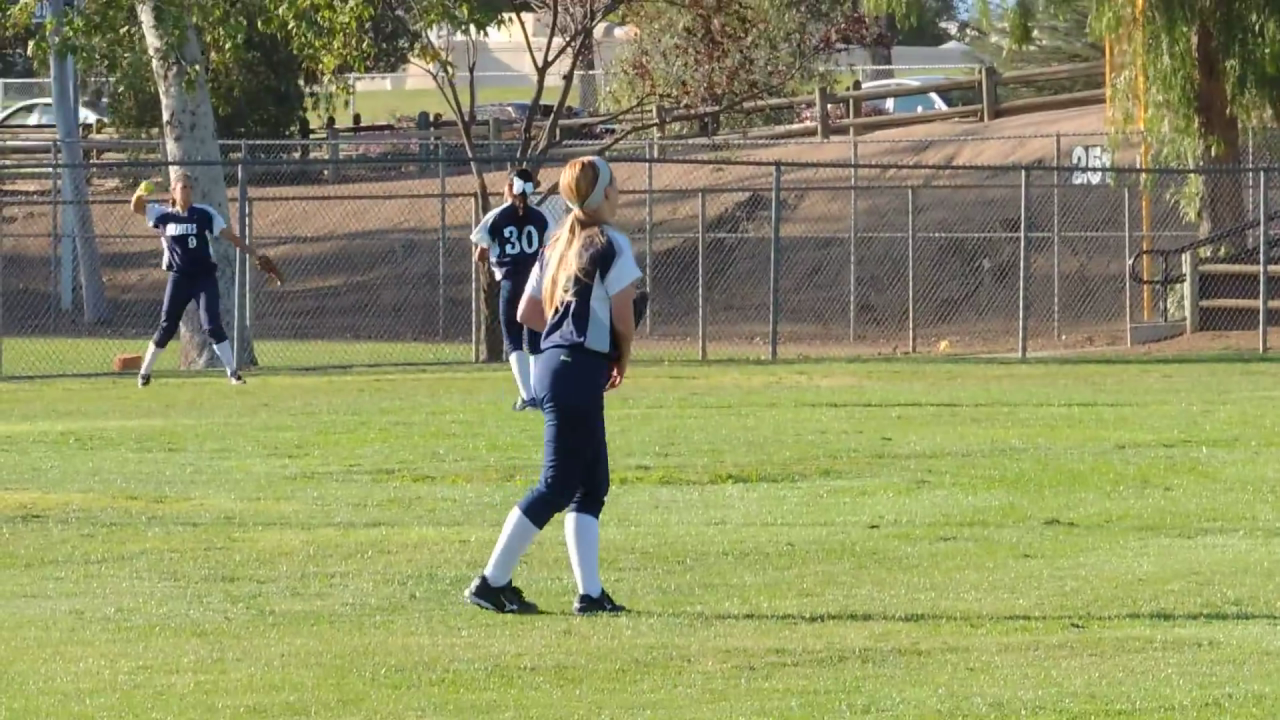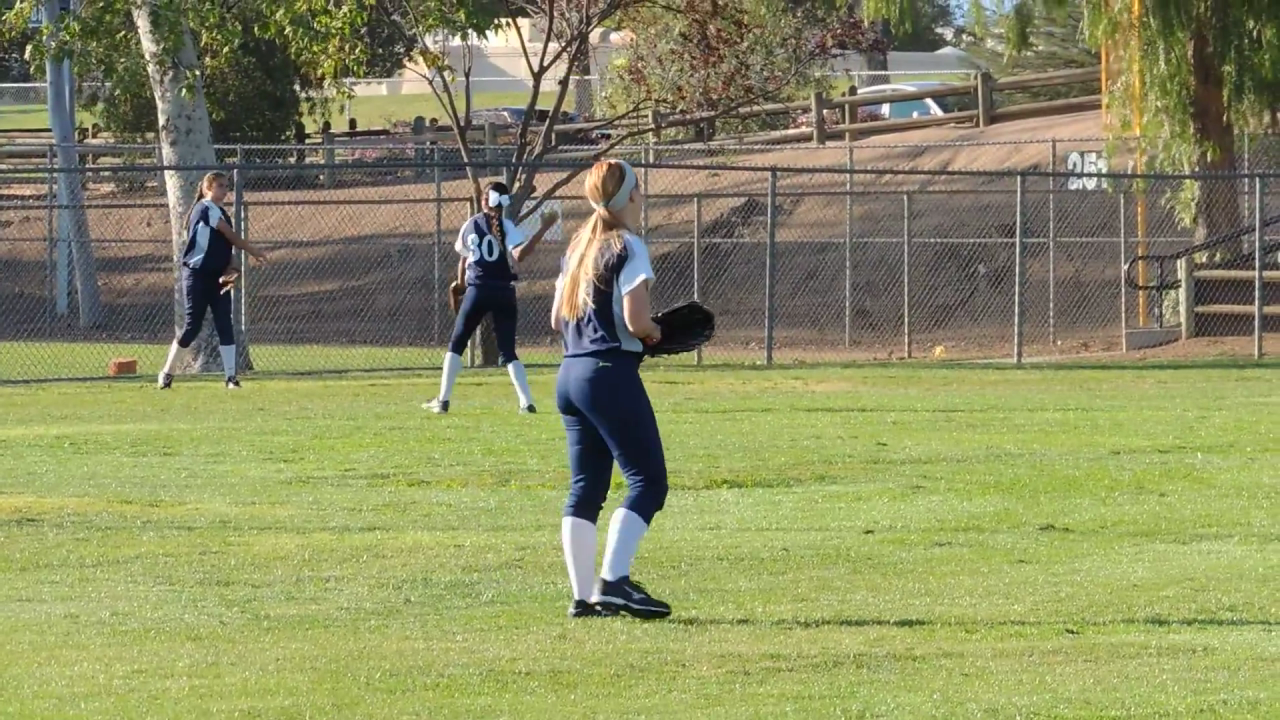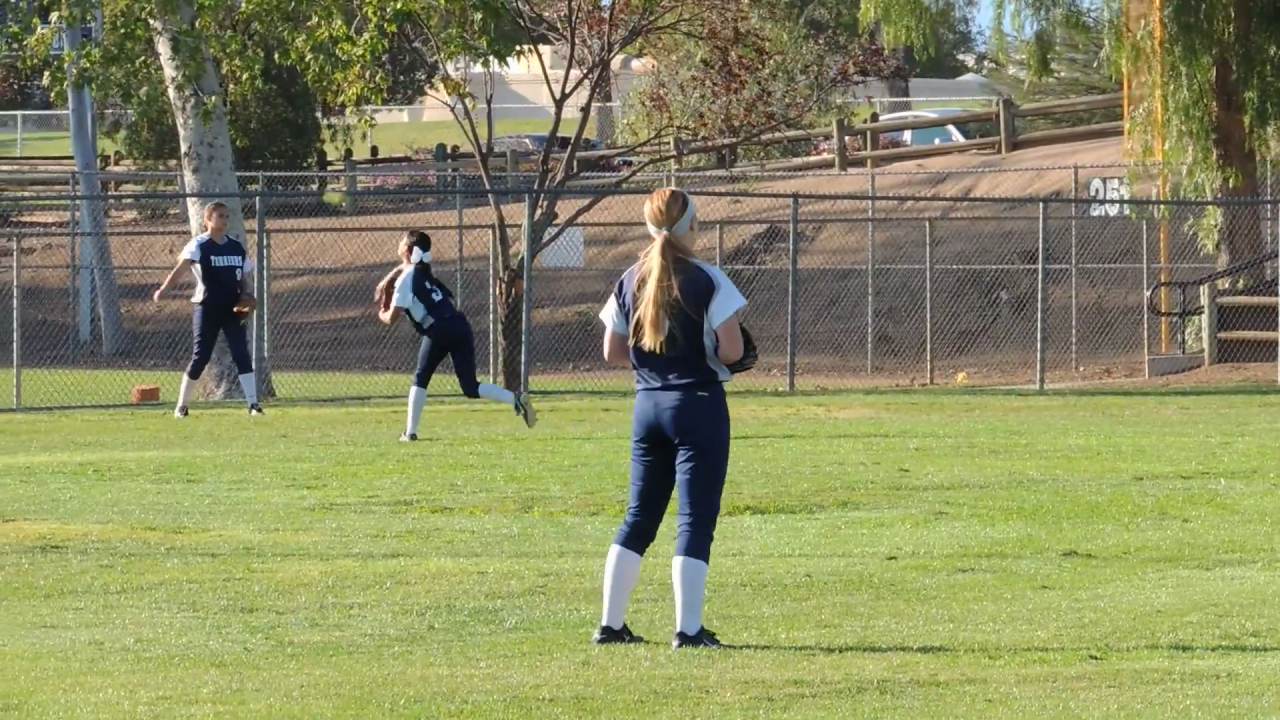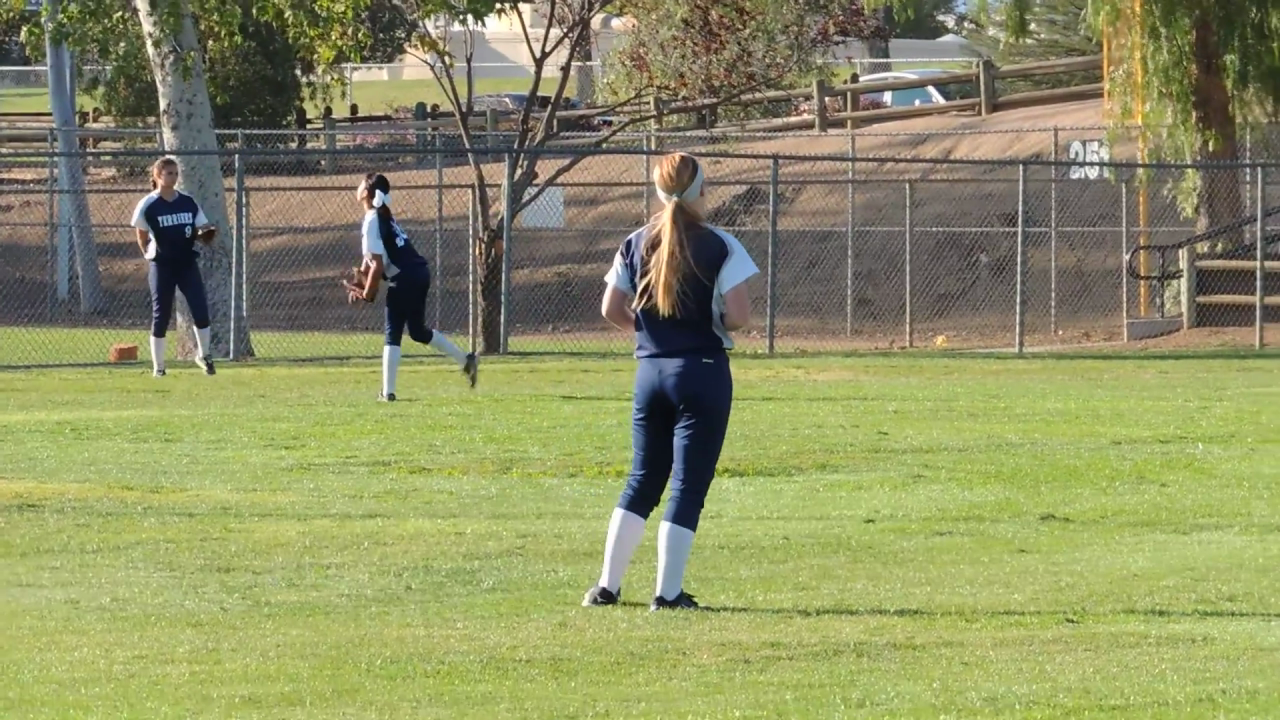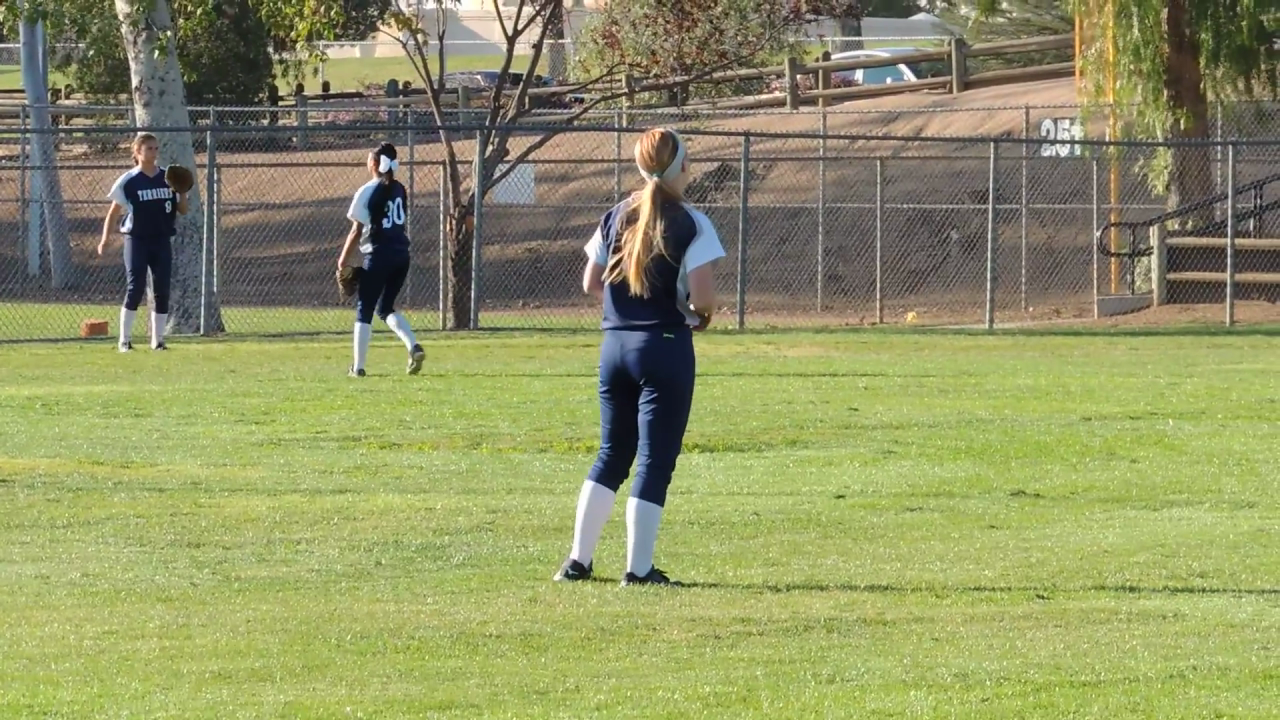
dt=0.5s
person 1, frame 1
left shoulder: (557, 243)
right shoulder: (612, 244)
left elbow: (526, 314)
right elbow: (623, 320)
right wrist: (622, 356)
left hip: (553, 366)
right hip: (579, 372)
left knee: (590, 484)
right knee: (559, 485)
left ankle: (590, 594)
right ankle: (492, 581)
person 1, frame 2
left shoulder: (580, 247)
right shoulder: (628, 247)
left elbow: (558, 315)
right elbow: (636, 321)
right wrist: (654, 333)
left hip: (570, 374)
right hip: (611, 376)
left knee: (585, 486)
right knee: (648, 482)
left ankle: (583, 597)
right ankle: (613, 580)
person 1, frame 3
left shoulder: (630, 280)
right shoulder: (707, 279)
left elbow: (613, 352)
right elbow: (732, 350)
right wrist: (705, 356)
left hip: (648, 406)
right hip: (698, 406)
left knee: (639, 516)
right knee: (696, 520)
left ankle: (611, 624)
right ankle: (688, 631)
person 1, frame 4
left shoulder: (636, 243)
right shoulder: (719, 244)
left elbow: (611, 309)
right elbow: (739, 315)
right wrist: (713, 324)
left hip: (651, 372)
right hip: (702, 374)
left knee: (643, 480)
right knee: (688, 486)
left ankle: (606, 587)
right ankle: (668, 594)
person 1, frame 5
left shoulder: (616, 216)
right shoulder: (690, 223)
left elbow: (591, 283)
right elbow: (702, 298)
right wrist: (703, 310)
left hip: (615, 345)
right hip: (664, 349)
left knee: (612, 453)
right knee: (655, 460)
left ankle: (578, 560)
right ankle: (639, 570)
person 2, frame 1
left shoulder: (496, 217)
right shoulder: (540, 217)
left elbow: (481, 255)
left wrist: (492, 251)
left hip: (512, 283)
left knee: (513, 342)
right knee: (534, 341)
left ankle: (528, 396)
right ankle: (536, 394)
person 2, frame 2
left shoulder: (469, 225)
right shoulder: (506, 226)
left elbow: (464, 261)
right elbow: (519, 255)
left wrist: (460, 282)
right wrist: (542, 230)
left hip: (478, 291)
right hip: (505, 293)
left knee: (457, 344)
right knee: (507, 352)
left ankle: (443, 399)
right ankle: (526, 402)
person 2, frame 3
left shoulder: (407, 278)
right shoulder: (421, 268)
left elbow: (391, 318)
left wrist: (383, 313)
right wrist: (387, 280)
left hip: (439, 331)
right hip: (461, 327)
left knee: (421, 379)
right knee: (471, 387)
left ankle: (411, 432)
right ankle: (515, 400)
person 2, frame 4
left shoulder: (371, 223)
right shoulder: (380, 216)
left elbow: (377, 265)
right elbow: (371, 256)
left wrist: (368, 292)
right wrist: (359, 283)
left hip: (404, 280)
right hip: (419, 273)
left knee: (393, 335)
right knee: (419, 330)
left ankle: (389, 392)
right ankle: (465, 359)
person 2, frame 5
left shoulder: (367, 192)
right shoulder: (400, 189)
left elbow: (357, 231)
left wrist: (343, 260)
left hip: (378, 257)
right hip: (402, 256)
left knee: (364, 310)
right knee: (386, 308)
left ankle: (359, 366)
right ankle: (413, 347)
person 3, frame 1
left shoulder: (205, 213)
right shoulder: (164, 215)
left elbow: (229, 234)
right elbow: (137, 207)
left wrist: (253, 253)
right wrist: (140, 193)
left hip: (204, 277)
right hip: (178, 278)
left knee: (212, 325)
right knee: (167, 327)
left ankle: (232, 371)
right ankle: (145, 372)
person 3, frame 2
left shoulder: (222, 214)
right shoulder: (206, 207)
right elbow: (232, 236)
left wrist: (232, 270)
right wrist: (256, 253)
left hip: (218, 277)
right hip: (197, 275)
left knee: (225, 326)
right knee: (192, 327)
left ankle: (231, 376)
right ankle: (167, 372)
person 3, frame 3
left shoulder: (237, 247)
right shoulder: (198, 245)
left elbow: (244, 278)
right elbow: (181, 267)
left wrist: (247, 298)
right wrist: (164, 288)
left hip: (232, 309)
right hip: (207, 309)
left knee: (242, 355)
right knee: (200, 358)
left ankle: (253, 403)
right ankle: (182, 405)
person 3, frame 4
left shoulder: (189, 202)
right shoulder: (147, 206)
left elbow: (199, 232)
right elbow: (142, 238)
left wrist: (207, 234)
right wrist: (153, 262)
left hip: (187, 263)
right hip: (161, 266)
left knee: (201, 310)
right knee: (161, 315)
left ankle: (204, 355)
right ankle: (159, 366)
person 3, frame 5
left shoulder: (169, 177)
right shoulder: (128, 181)
left elbow: (183, 210)
right elbow: (114, 212)
left wrist: (182, 192)
right wrist: (105, 239)
left hip: (162, 241)
right hip: (136, 240)
left knee: (162, 291)
right knee: (135, 289)
left ankle: (158, 340)
right ankle: (124, 340)
